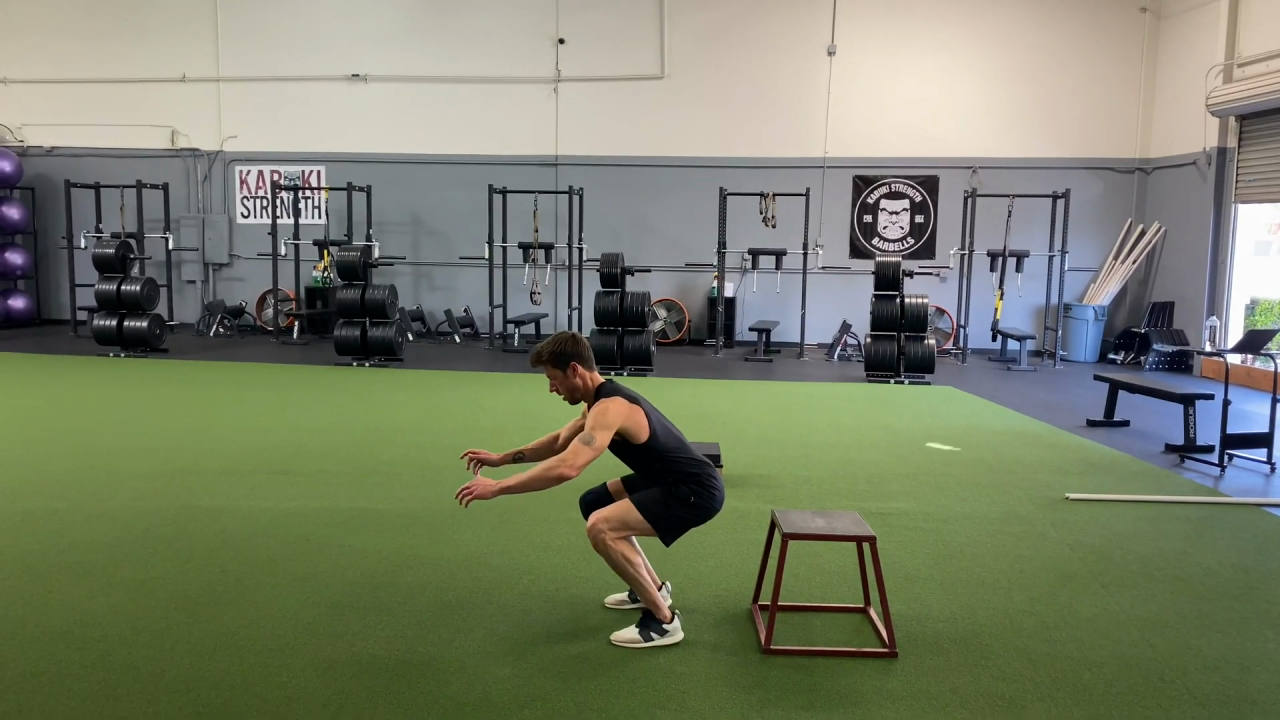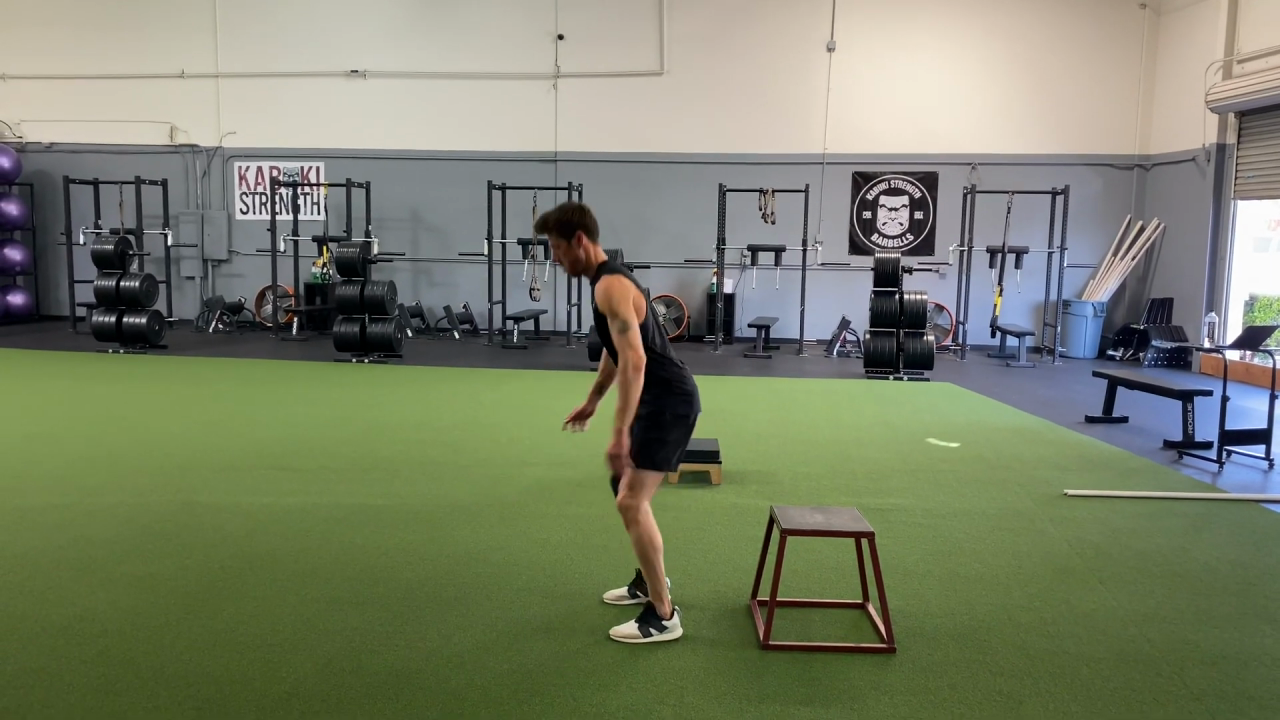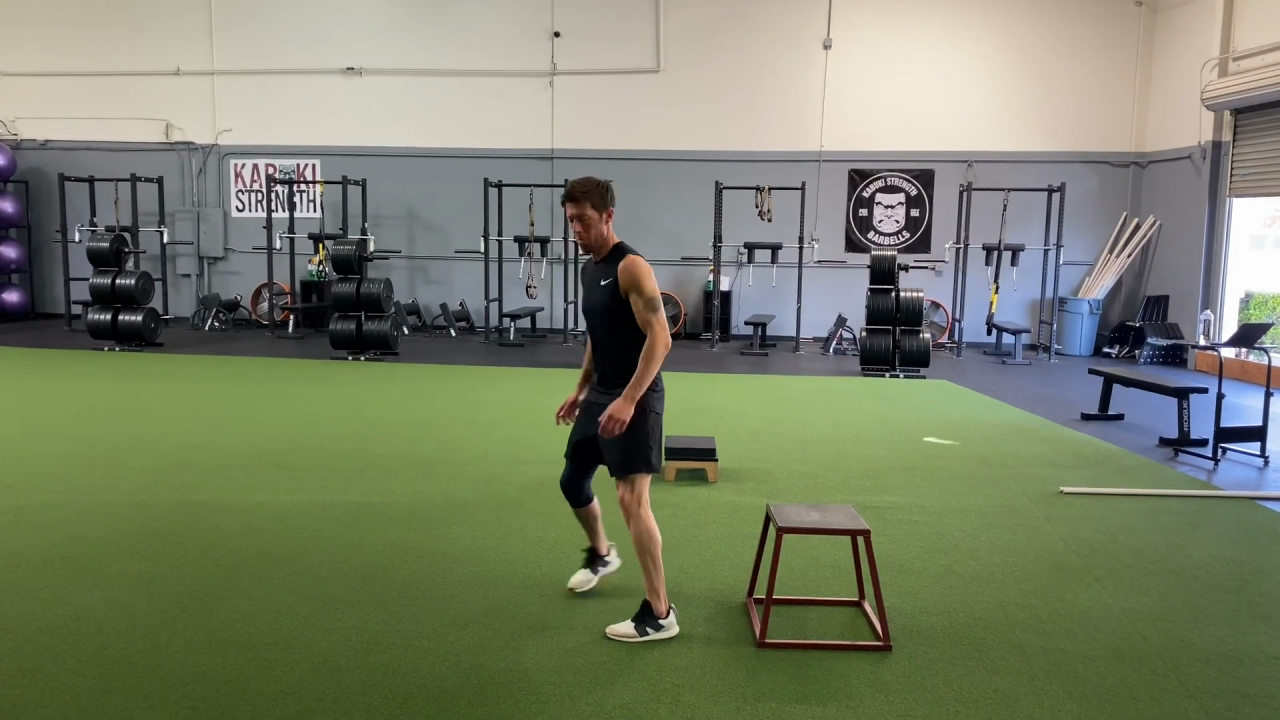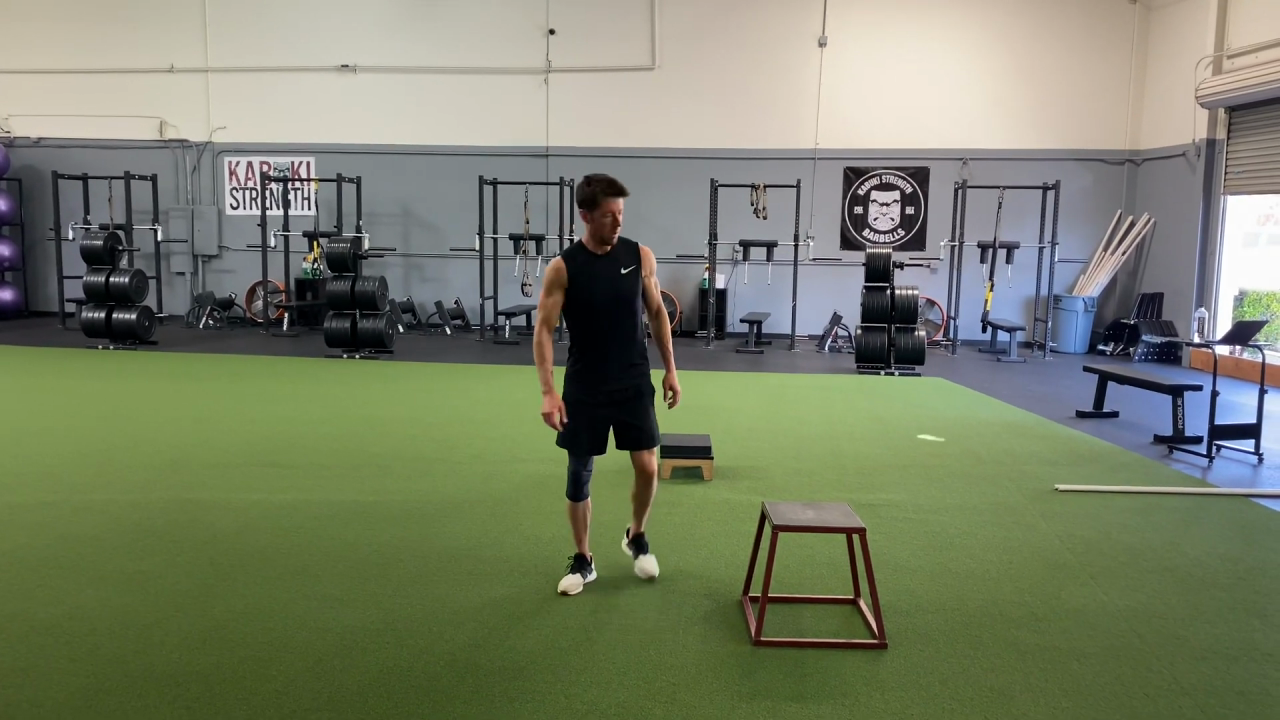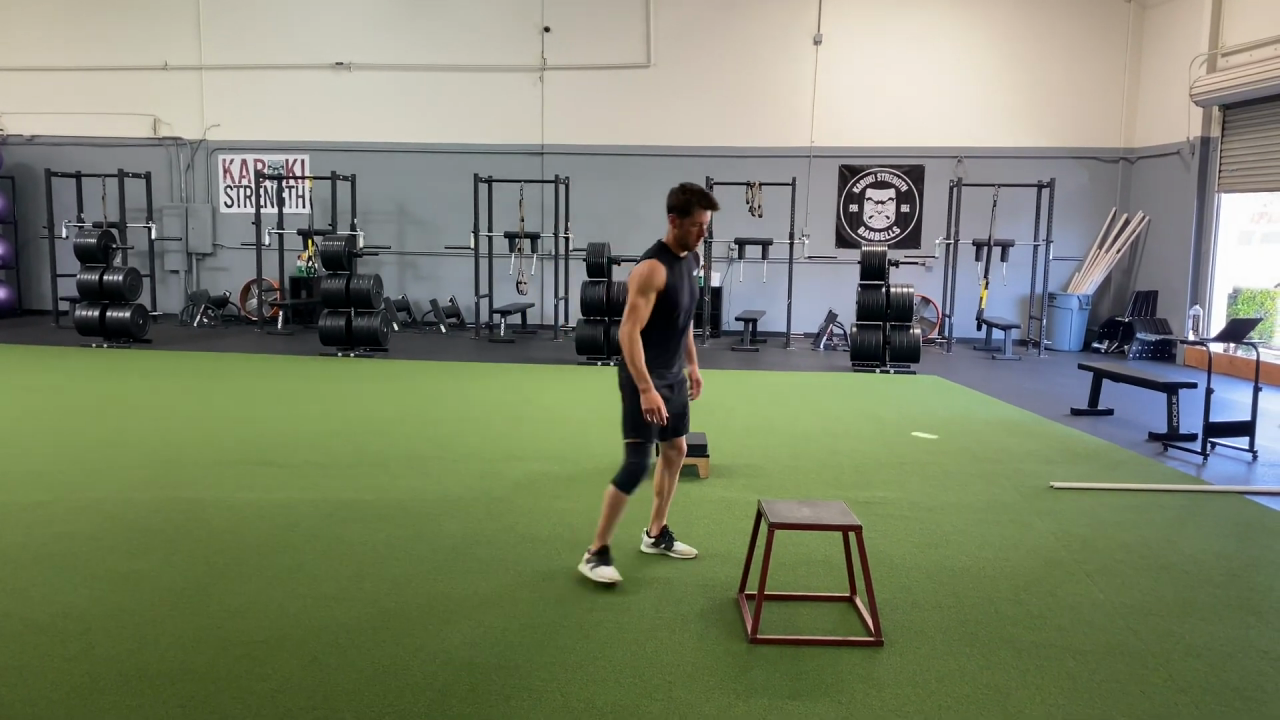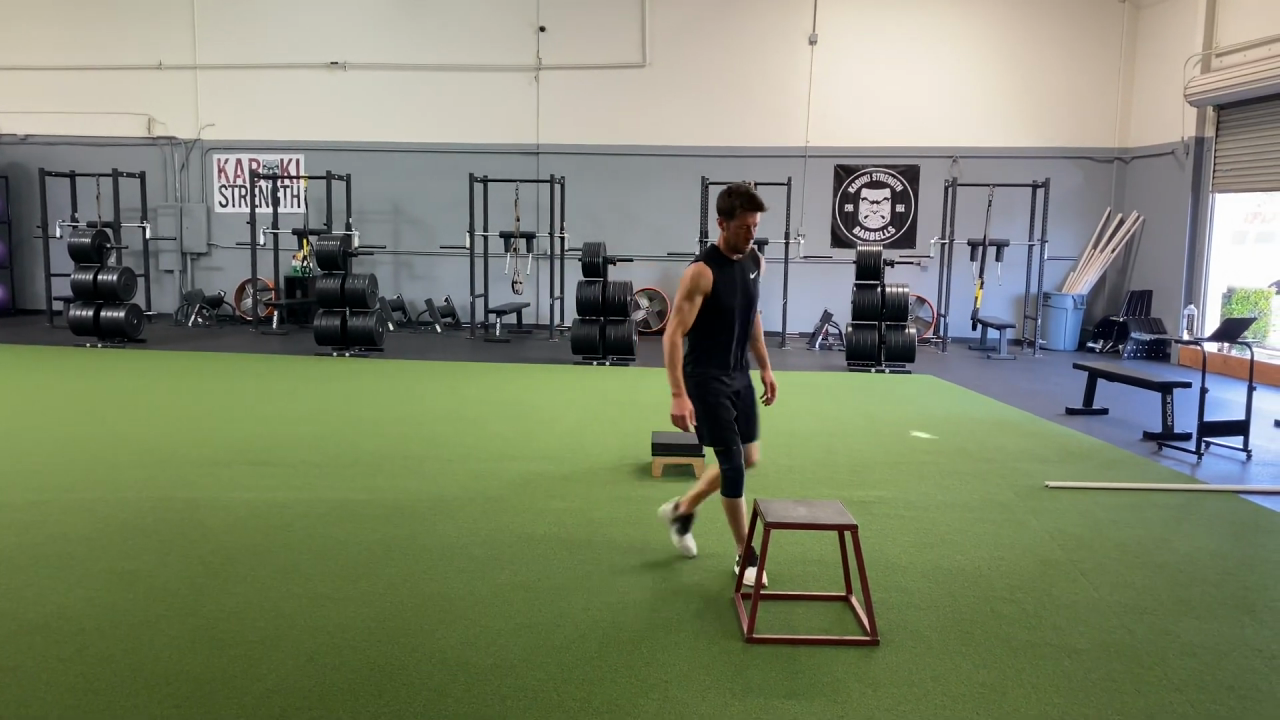
dt=0.5s
person 1, frame 1
left shoulder: (609, 409)
right shoulder: (603, 400)
left elbow: (567, 467)
right elbow: (560, 441)
left wrist: (497, 487)
right wrist: (501, 458)
left hip: (696, 491)
right hip: (672, 479)
left knee: (601, 527)
right knee: (593, 504)
left ankle: (663, 621)
right ankle: (653, 587)
person 1, frame 2
left shoulder: (610, 286)
right shoulder: (608, 281)
left elbow: (634, 361)
right elbow: (615, 354)
left wrist: (621, 431)
right wrist: (591, 402)
left hip: (669, 401)
right hip: (658, 398)
left knee: (631, 501)
right knee: (626, 489)
left ankle: (663, 616)
right ankle: (648, 582)
person 1, frame 3
left shoulder: (631, 267)
right shoulder: (588, 269)
left elbow: (659, 338)
left wrist: (629, 398)
right wrist: (580, 389)
left hip: (633, 401)
right hip: (598, 396)
left knee: (632, 499)
right knee: (572, 483)
left ankle: (659, 613)
right ankle: (600, 553)
person 1, frame 4
left shoulder: (640, 257)
right shoulder: (562, 267)
left elbow: (657, 314)
right elbow: (543, 332)
left wrist: (670, 370)
right wrist: (548, 391)
left hip: (634, 382)
right hip: (584, 386)
left knee: (646, 468)
right knee: (578, 475)
left ankle: (636, 537)
right ankle: (582, 561)
person 1, frame 5
left shoulder: (691, 258)
right shoulder: (652, 268)
right elbow: (629, 332)
left wrist: (692, 363)
right wrist: (647, 390)
left hip: (671, 372)
right hip: (644, 375)
left knee: (675, 452)
right knee: (635, 464)
left ankle: (657, 533)
right ankle: (597, 552)
person 1, frame 6
left shoulder: (756, 261)
right shoulder: (702, 272)
right elbow: (674, 334)
left wrist: (766, 368)
right wrist: (678, 395)
left hip: (739, 377)
right hip: (707, 380)
left knee: (748, 459)
right knee: (733, 465)
left ankle: (681, 511)
right ankle: (745, 557)
